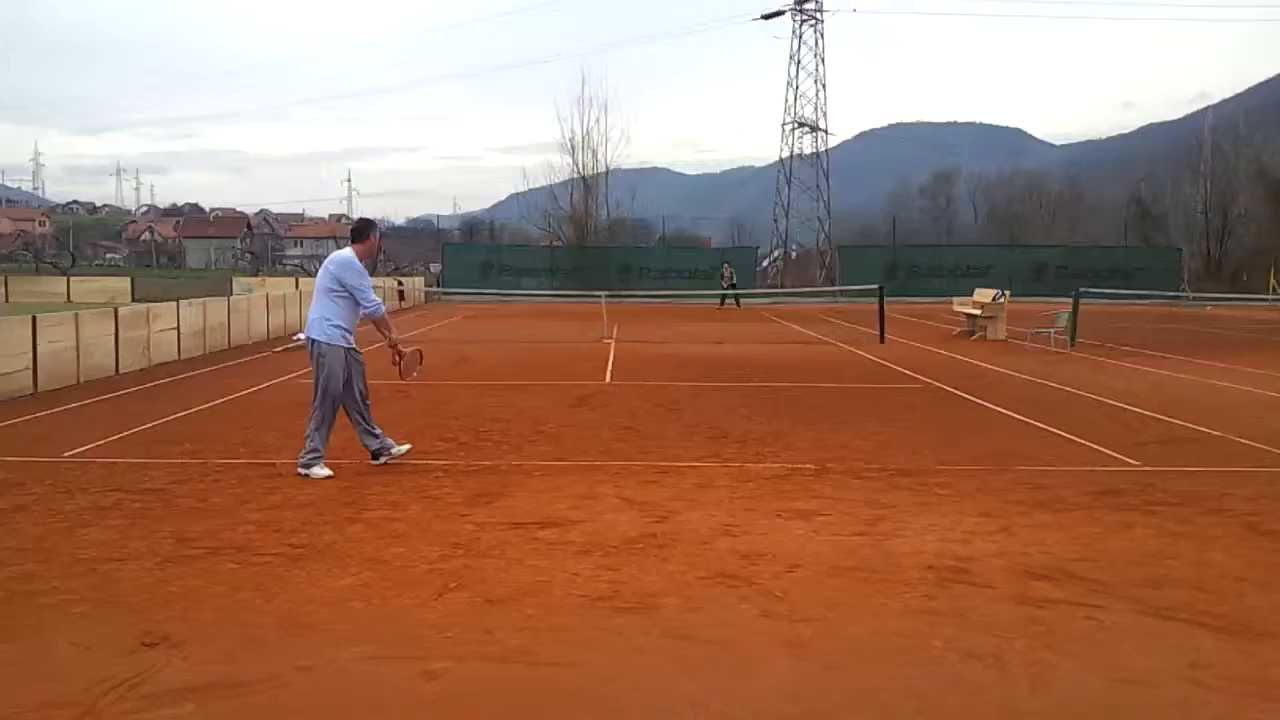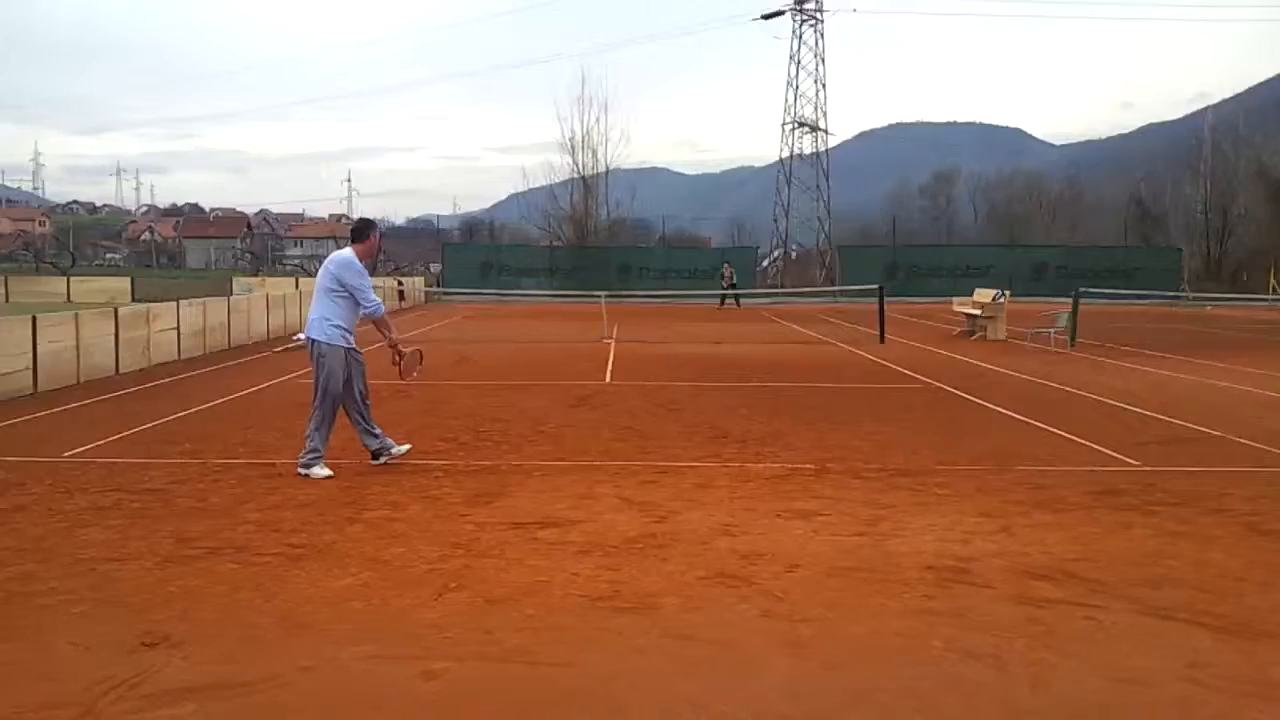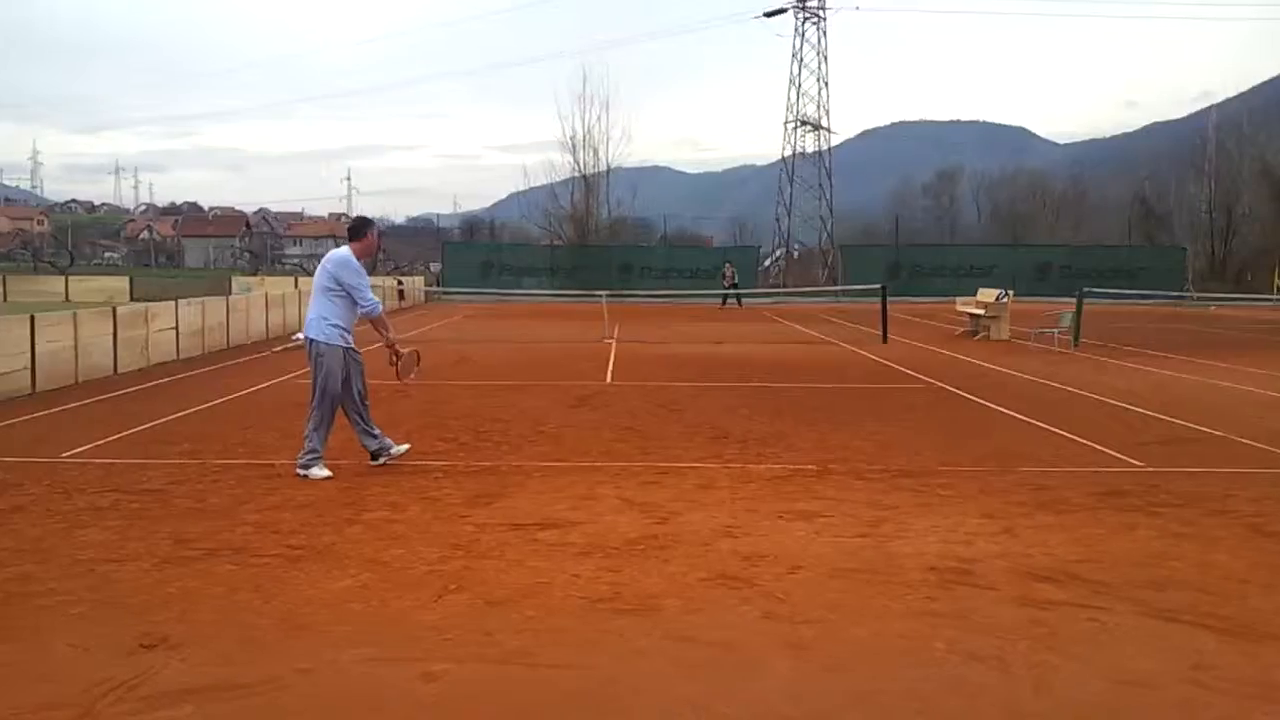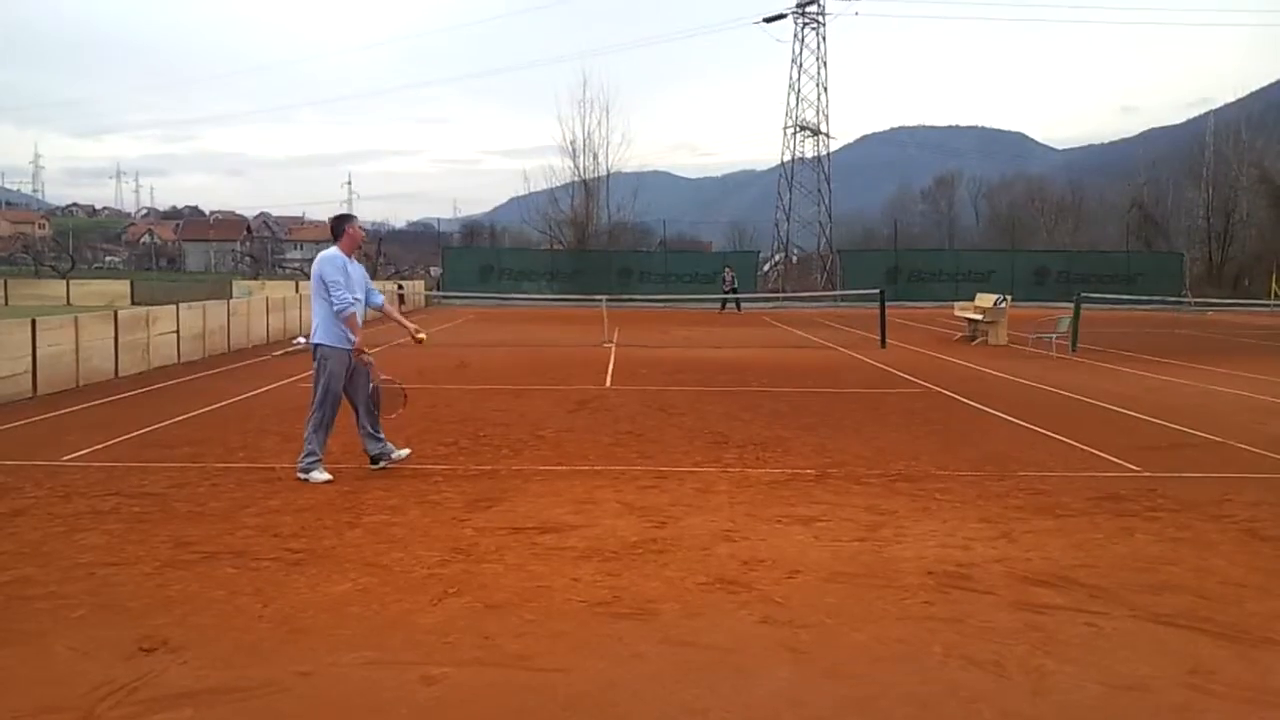
dt=0.2s
person 1, frame 1
left shoulder: (355, 264)
right shoulder: (345, 262)
left elbow: (371, 310)
right elbow: (373, 306)
left wrist: (390, 340)
right wrist: (392, 336)
left hip: (344, 341)
right hip: (326, 340)
left knee: (358, 398)
right knee: (328, 399)
left ankle: (379, 448)
right ankle: (310, 460)
person 1, frame 2
left shoulder: (355, 265)
right shoulder: (345, 261)
left elbow: (368, 309)
right elbow: (373, 306)
left wrist: (390, 341)
right wrist: (392, 334)
left hip: (344, 342)
right hip: (326, 340)
left knee: (358, 398)
right knee: (328, 399)
left ankle: (380, 447)
right ankle: (310, 460)
person 1, frame 3
left shoulder: (357, 267)
right shoulder: (342, 259)
left elbow: (368, 306)
right elbow: (369, 305)
left wrist: (389, 341)
right wrist: (388, 334)
left hip: (345, 342)
right hip: (325, 341)
left knee: (357, 398)
right knee: (326, 401)
left ankle: (379, 448)
right ankle: (309, 461)
person 1, frame 4
left shoulder: (358, 268)
right shoulder: (329, 259)
left elbow: (378, 300)
right elbow: (341, 301)
left wrist: (405, 324)
right wrist: (358, 336)
left hip: (352, 347)
right hip: (331, 345)
left knee: (366, 398)
right knee: (326, 405)
left ankle: (379, 452)
right ankle: (309, 464)
